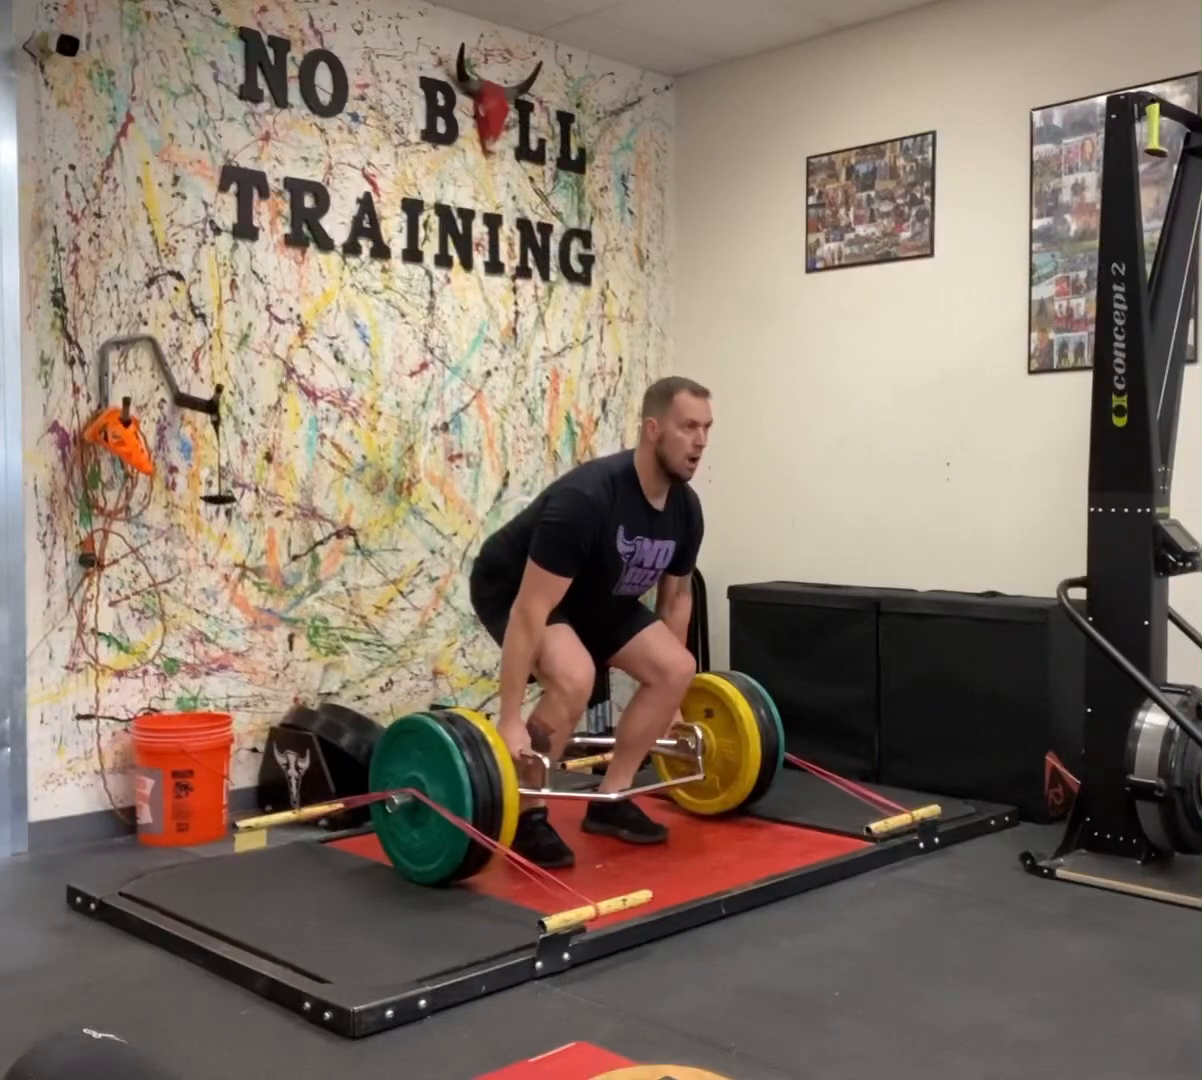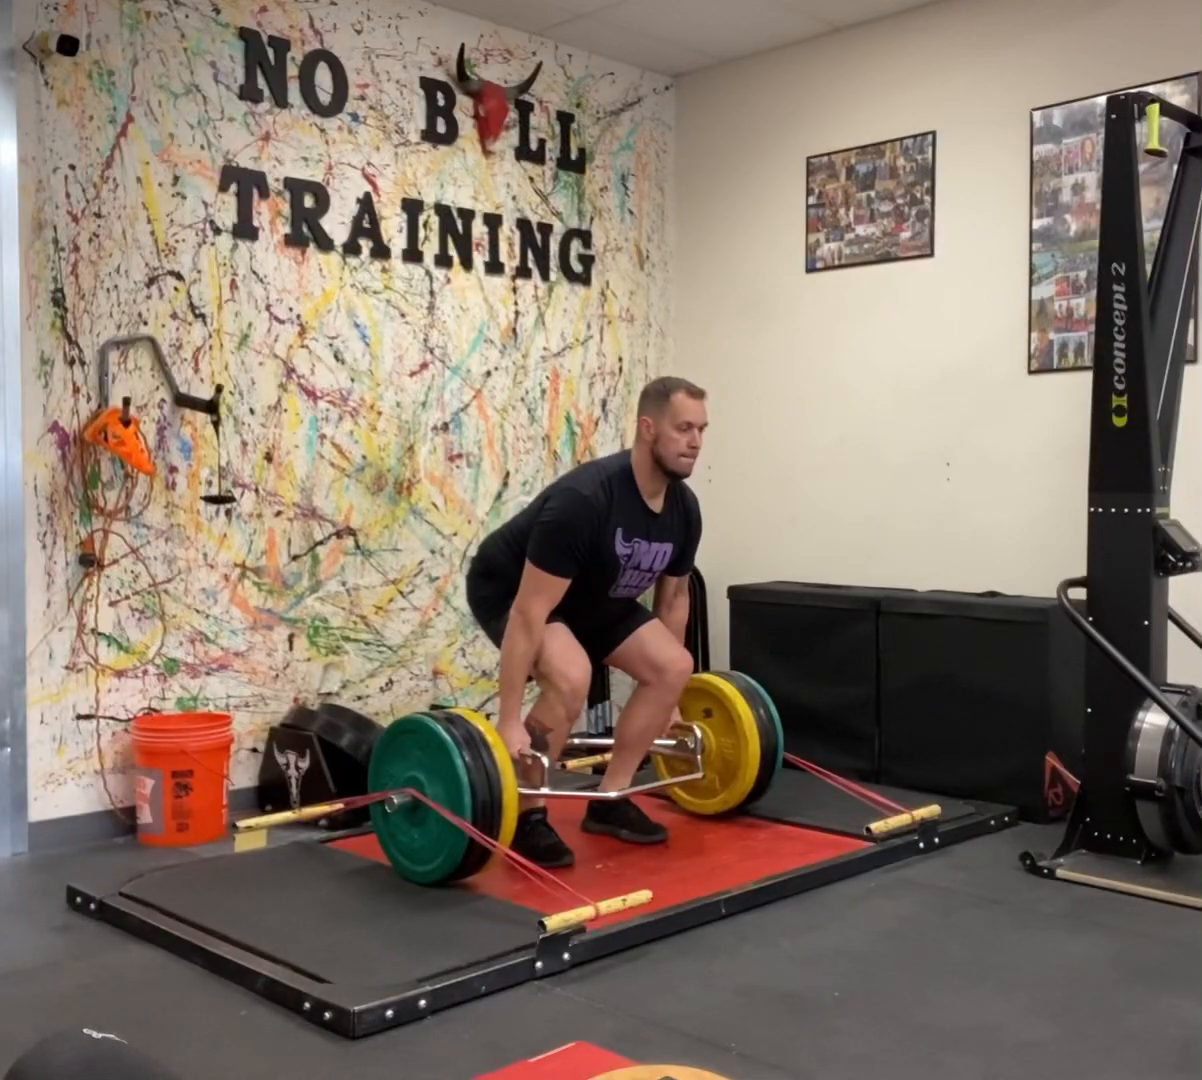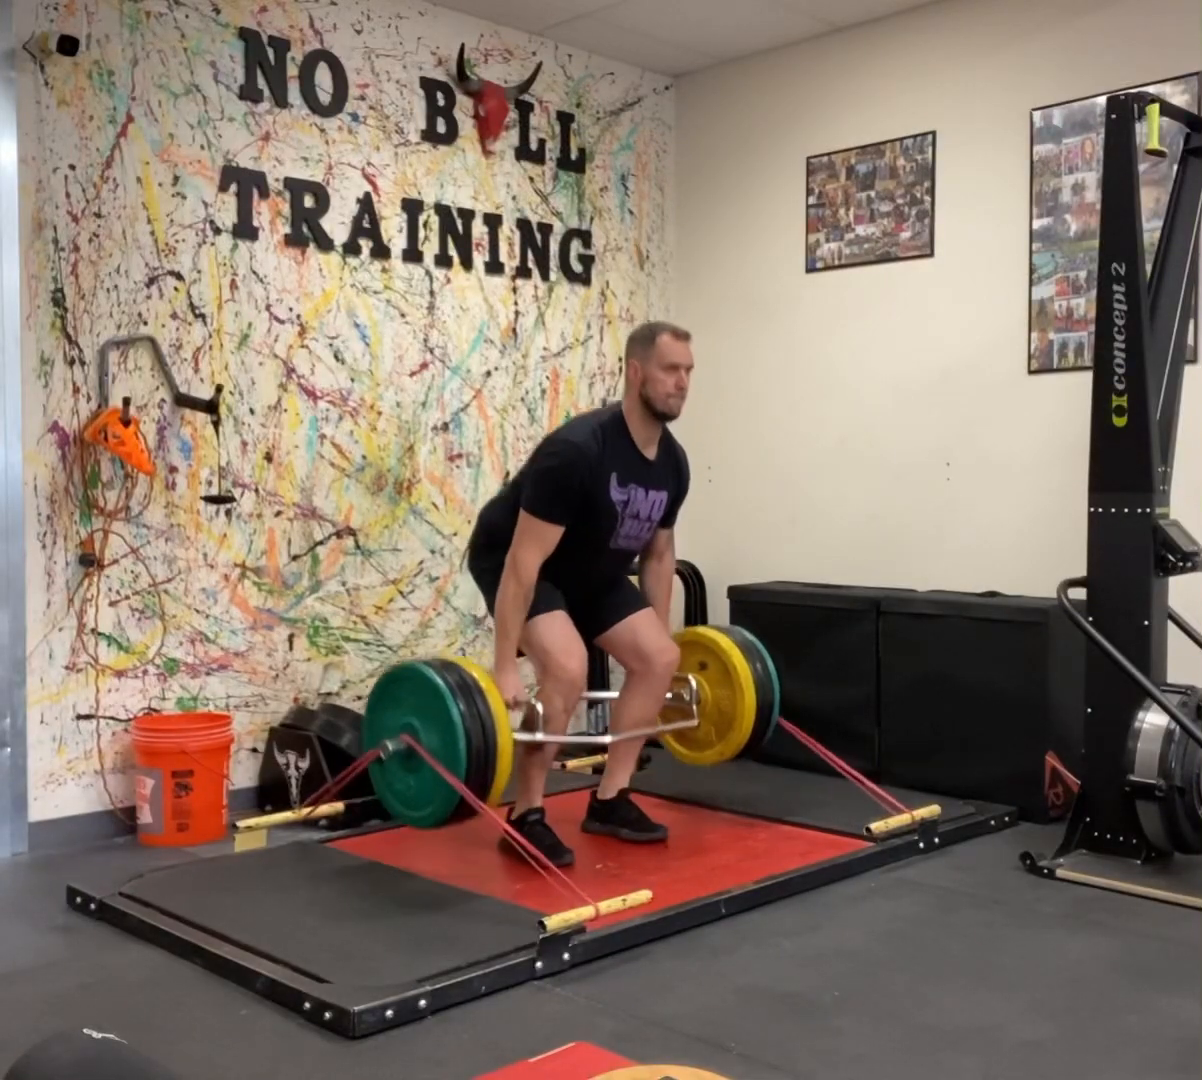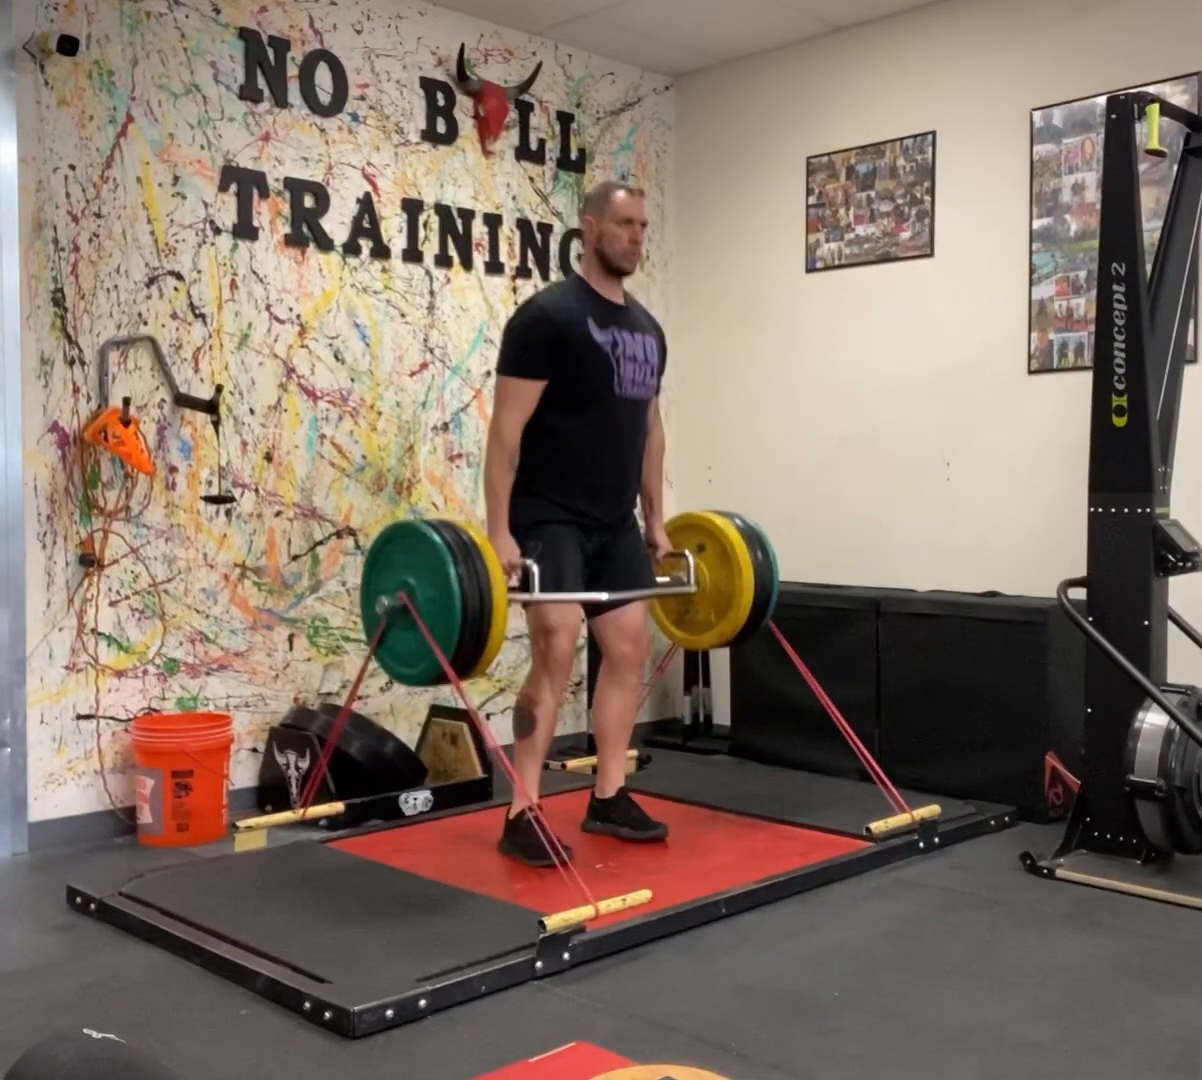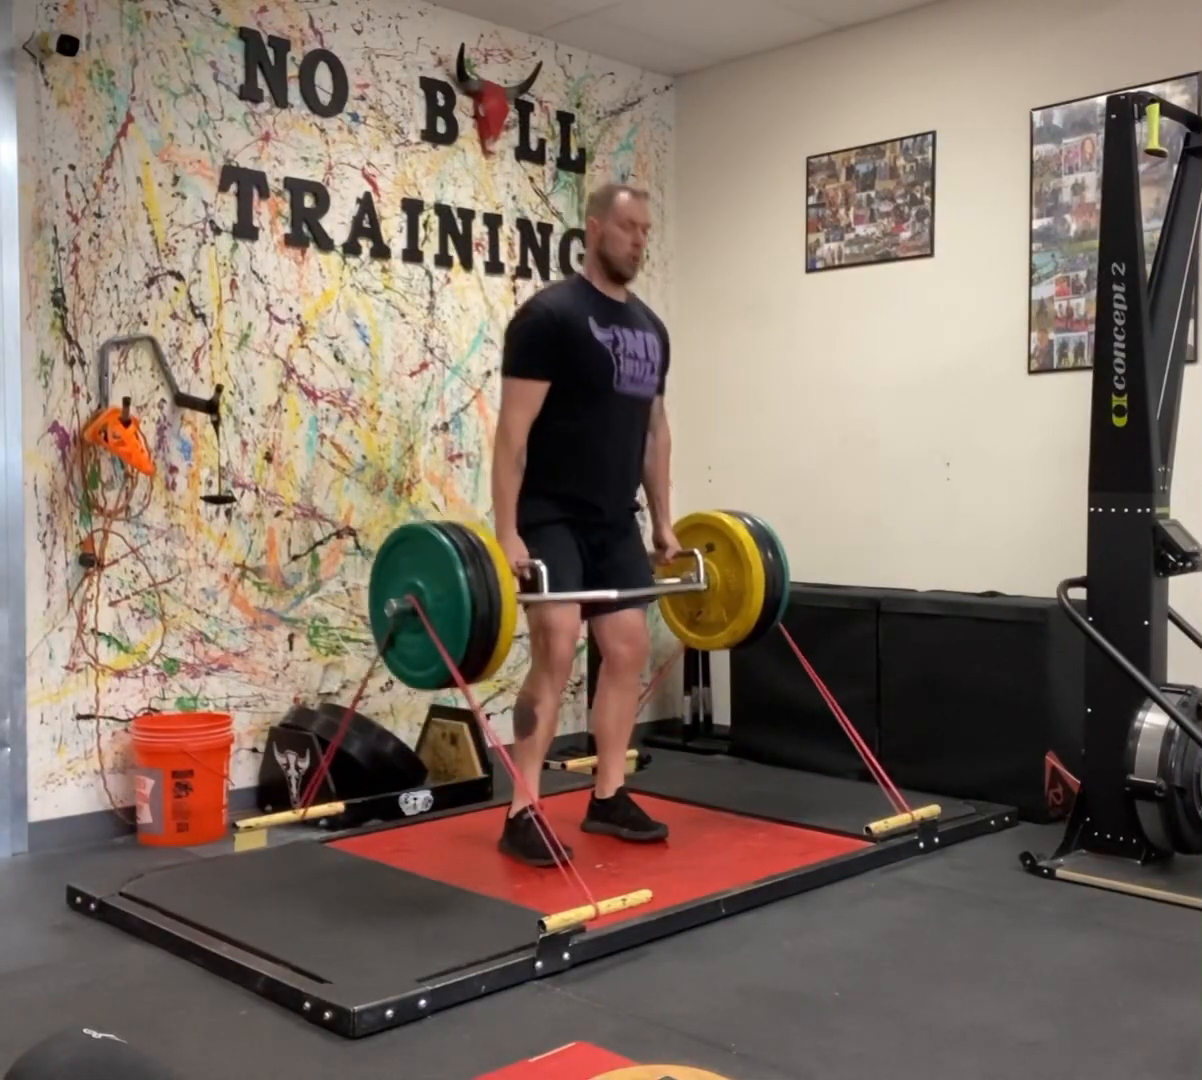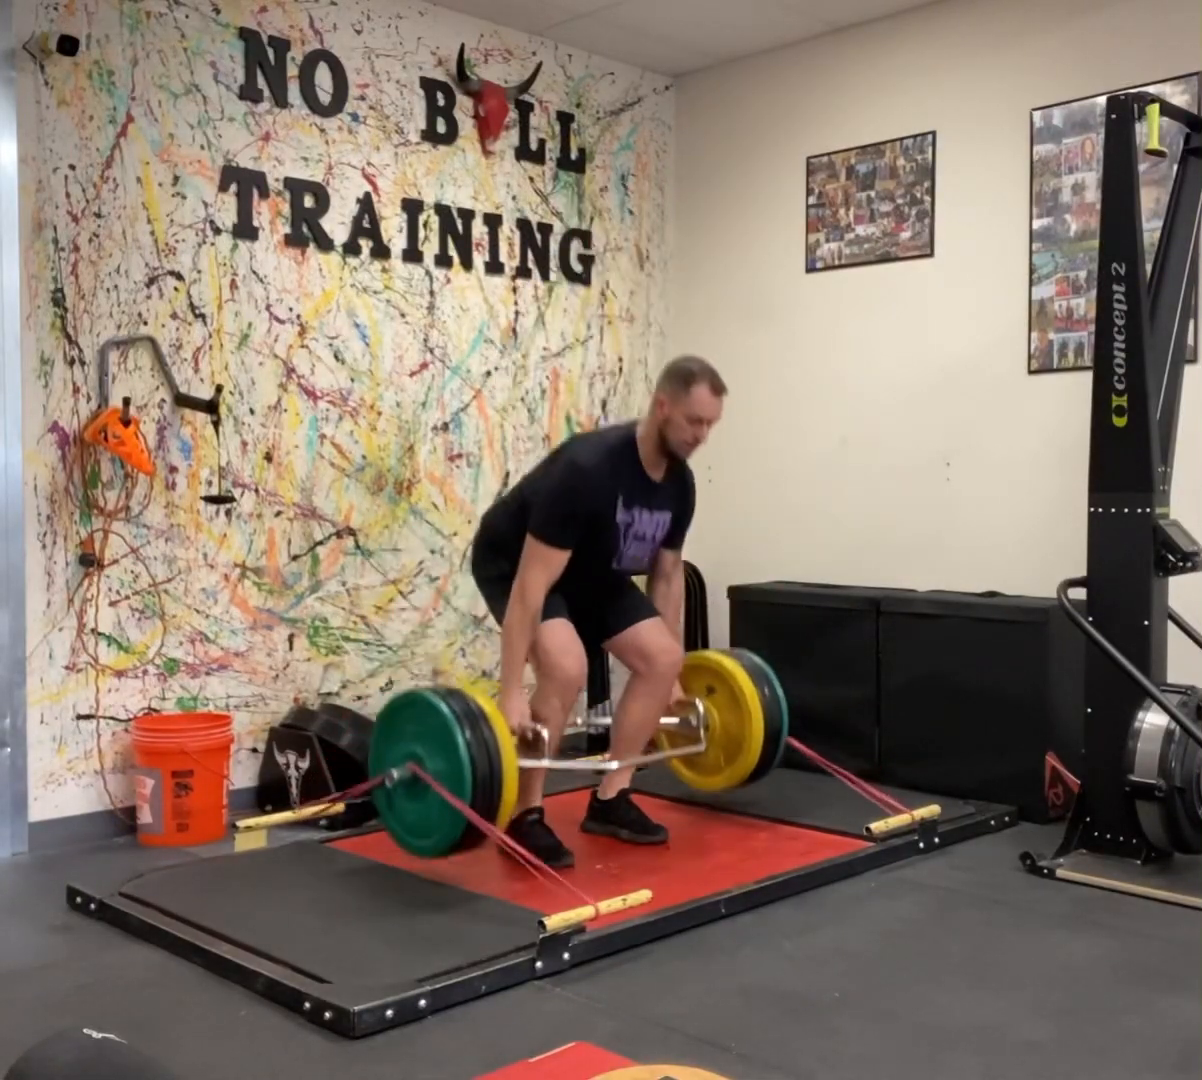
dt=0.4s
person 1, frame 1
left shoulder: (685, 509)
right shoulder: (586, 500)
left elbow: (675, 597)
right elbow: (530, 612)
left wrist: (673, 705)
right wrist: (509, 722)
right hip: (510, 588)
left knee: (675, 669)
right knee: (573, 679)
left ankle: (610, 800)
right ankle: (526, 817)
person 1, frame 2
left shoulder: (683, 510)
right shoulder: (584, 501)
left elbow: (673, 599)
right elbow: (529, 613)
left wrist: (671, 706)
right wrist: (510, 723)
right hip: (508, 589)
left knee: (673, 667)
right knee: (570, 678)
left ankle: (609, 800)
right ankle: (526, 817)
person 1, frame 3
left shoulder: (672, 463)
right shoulder: (577, 450)
left elbow: (659, 553)
right elbow: (524, 562)
left wrist: (660, 632)
right wrist: (505, 669)
left hip: (593, 571)
right hip: (511, 560)
left knee: (660, 658)
right knee: (568, 668)
left ankle: (609, 799)
right ankle: (524, 817)
person 1, frame 4
left shoulder: (647, 327)
right shoulder: (549, 315)
left elbow: (650, 429)
right elbow: (506, 426)
left wrist: (655, 521)
right wrist: (499, 533)
left hip: (614, 519)
right hip: (547, 514)
left knee: (628, 651)
right knee: (557, 651)
left ankle: (608, 798)
right ankle: (522, 813)
person 1, frame 5
left shoulder: (650, 327)
right shoulder: (550, 314)
left elbow: (655, 428)
right elbow: (512, 429)
left wrist: (663, 521)
right wrist: (508, 533)
left hip: (614, 521)
right hip: (550, 517)
left knee: (627, 652)
right knee: (556, 652)
left ankle: (608, 797)
right ankle: (521, 814)
person 1, frame 6
left shoulder: (679, 484)
right shoulder: (587, 470)
left elbow: (666, 574)
right elbow: (532, 585)
left wrist: (677, 659)
right wrist: (511, 695)
right hip: (510, 561)
left knee: (660, 660)
right knee: (566, 668)
left ankle: (610, 800)
right ankle: (524, 817)
